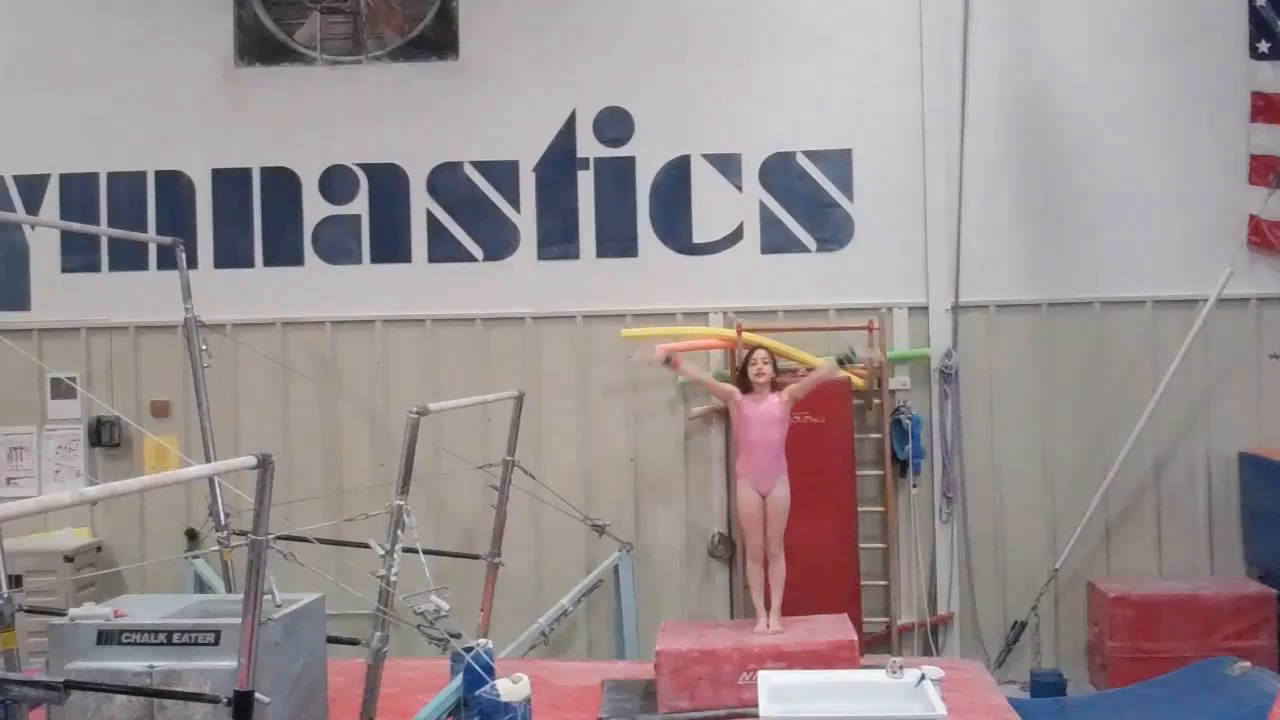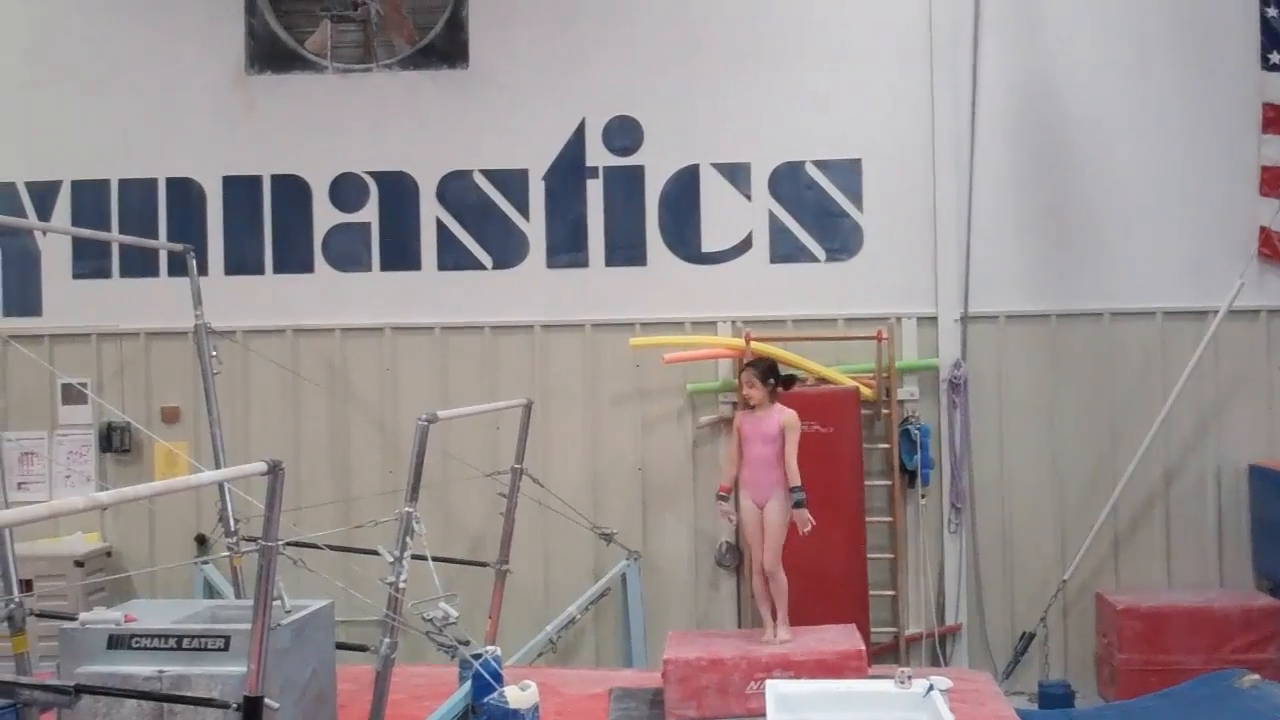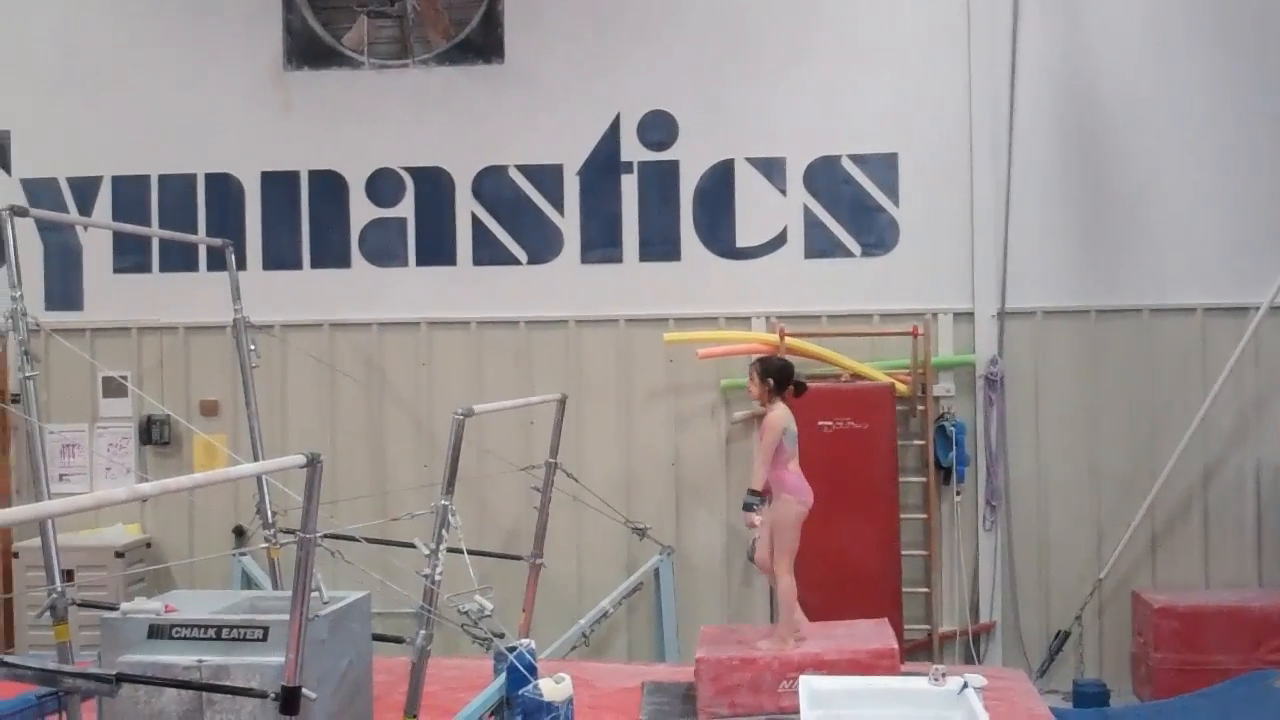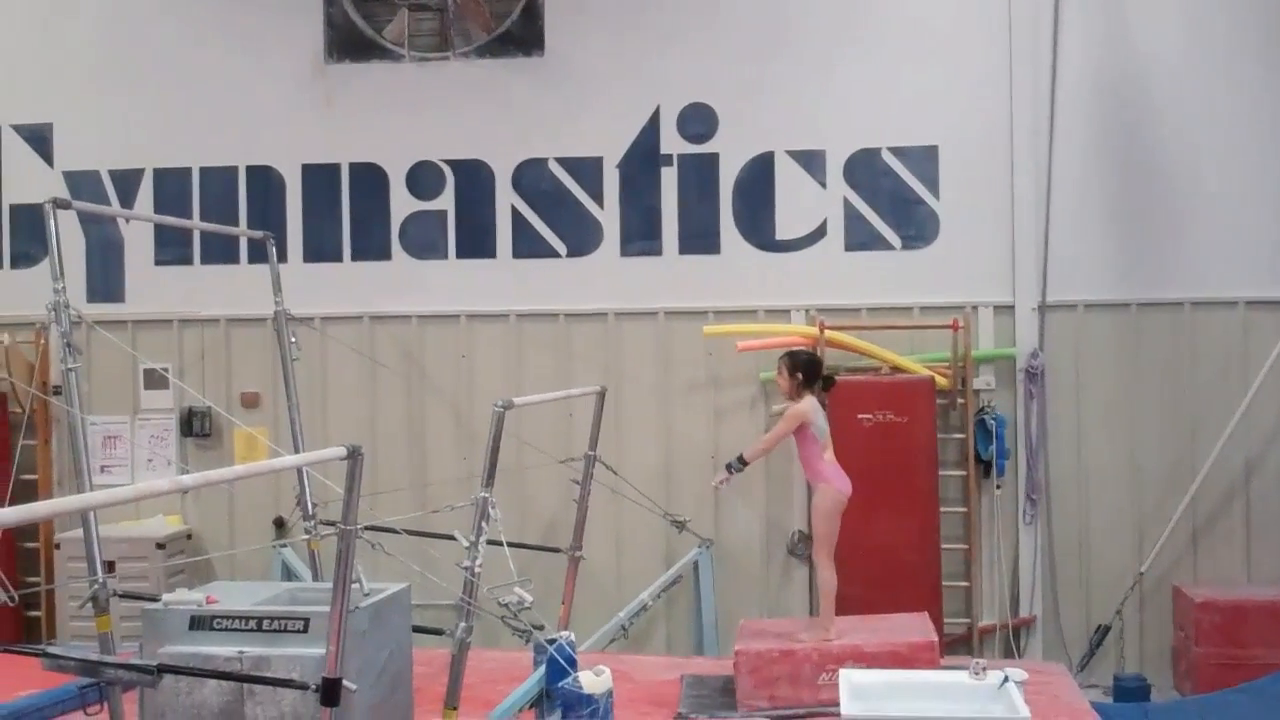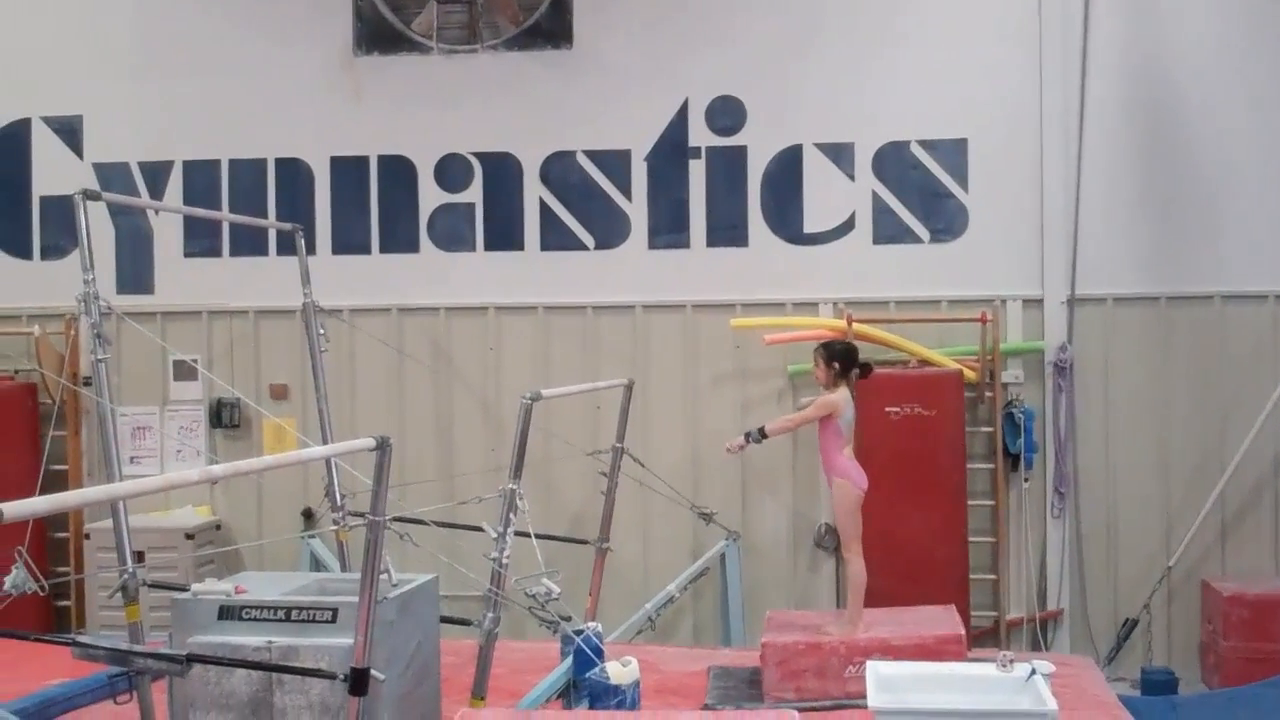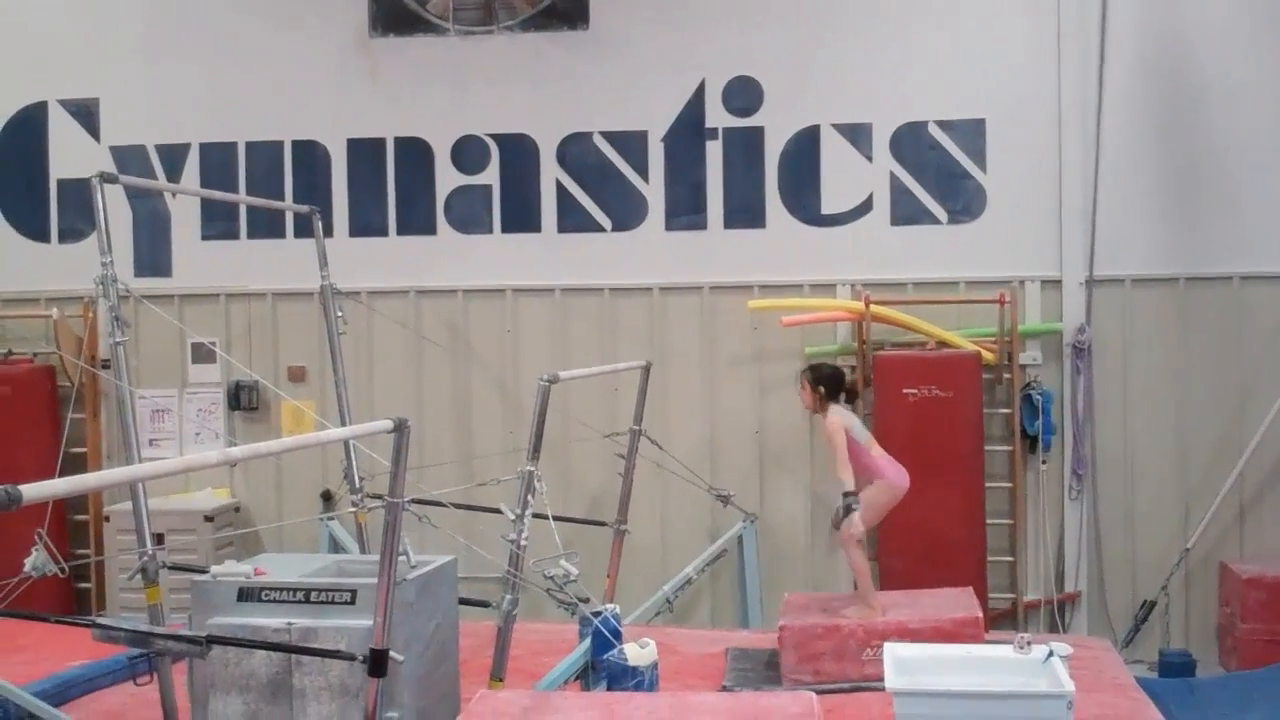
dt=0.7s
person 1, frame 1
left shoulder: (784, 399)
right shoulder: (736, 398)
left elbow: (816, 376)
right elbow: (703, 377)
left wrist: (846, 359)
right wrist: (671, 360)
left hip: (777, 480)
right hip: (747, 481)
left knee: (775, 550)
right knee: (753, 551)
left ankle: (775, 614)
right ankle: (760, 615)
person 1, frame 2
left shoulder: (787, 417)
right shoulder: (741, 419)
left elbow: (790, 461)
right elbow: (734, 460)
left wrist: (799, 502)
right wrist: (723, 495)
left hip: (776, 494)
right hip: (749, 495)
left knee: (771, 564)
right knee: (756, 565)
left ankle: (783, 622)
right ankle: (768, 625)
person 1, frame 3
left shoulder: (775, 417)
right shoulder: (777, 413)
left elbow: (763, 463)
right elbow: (769, 464)
left wrist: (751, 504)
right wrist: (761, 500)
left hip: (790, 495)
right hip: (785, 494)
left knee: (781, 567)
right knee: (763, 558)
left ankle: (783, 636)
right ankle: (796, 619)
person 1, frame 4
left shoulder: (800, 409)
right shoulder: (807, 405)
left elbow: (766, 444)
right elbow: (770, 443)
left wrist: (731, 468)
right wrist: (737, 467)
left hip: (828, 485)
right hip: (827, 484)
left knee: (822, 557)
right knee: (821, 557)
left ankle: (825, 626)
right ankle: (824, 623)
person 1, frame 5
left shoulder: (834, 399)
right shoulder: (841, 396)
left elbow: (790, 423)
right elbow: (797, 420)
left wrist: (748, 437)
right wrist: (751, 437)
left hip: (845, 480)
right hip: (845, 478)
left knee: (852, 552)
right knee: (850, 552)
left ankle: (854, 623)
right ankle: (852, 618)
person 1, frame 6
left shoulder: (831, 421)
right shoulder: (838, 413)
left elbow: (844, 467)
left wrist: (853, 509)
right wrist: (851, 507)
left hip: (888, 480)
right hip: (887, 478)
left knee: (847, 535)
right knee: (851, 535)
left ankle: (871, 605)
right ankle: (867, 600)
